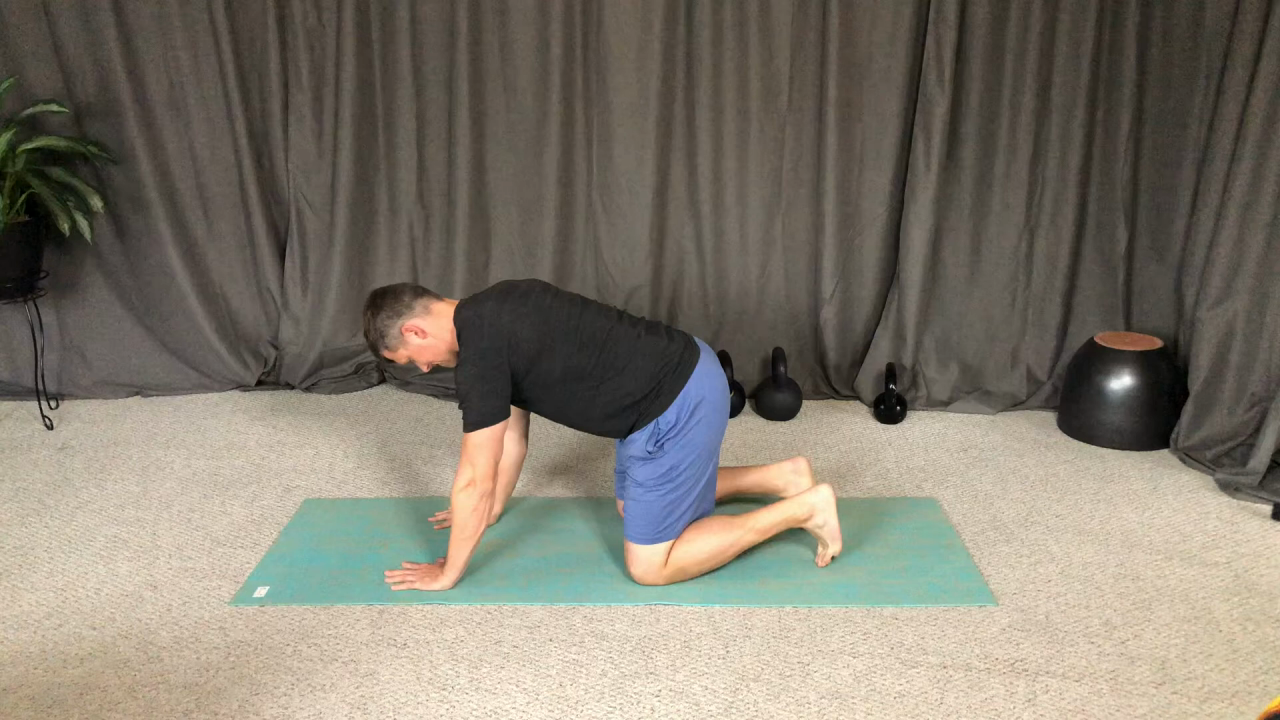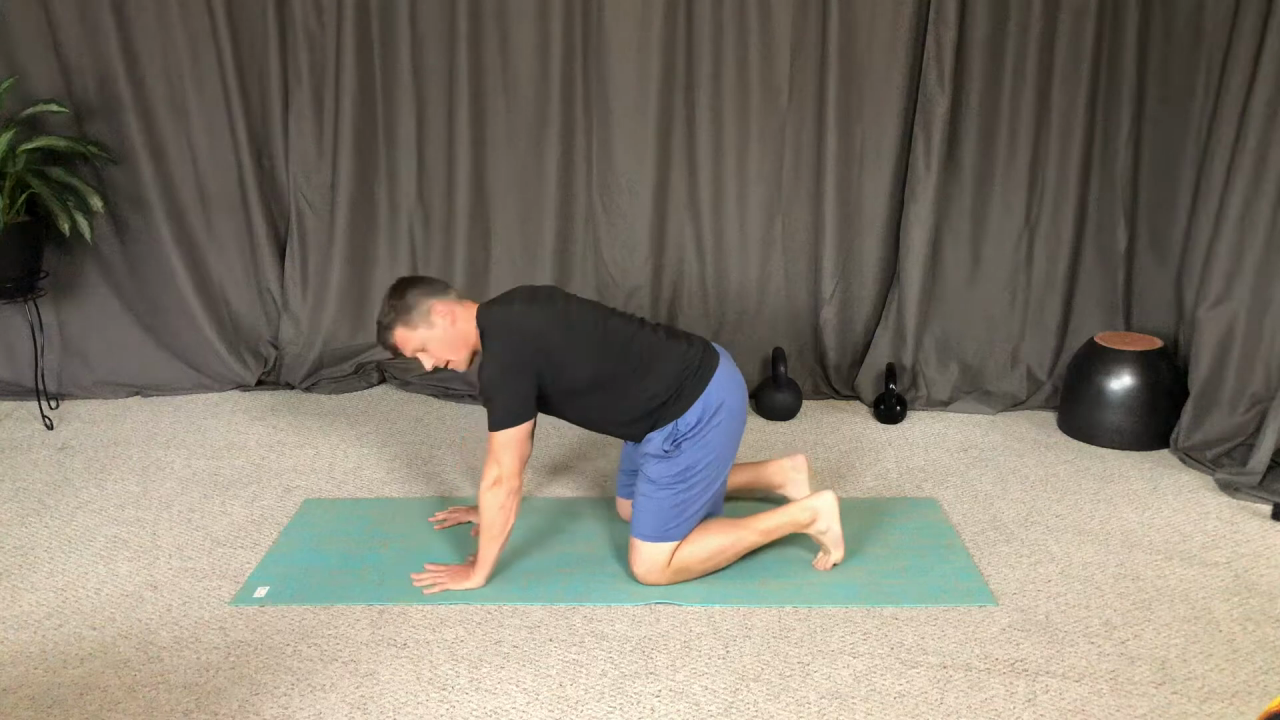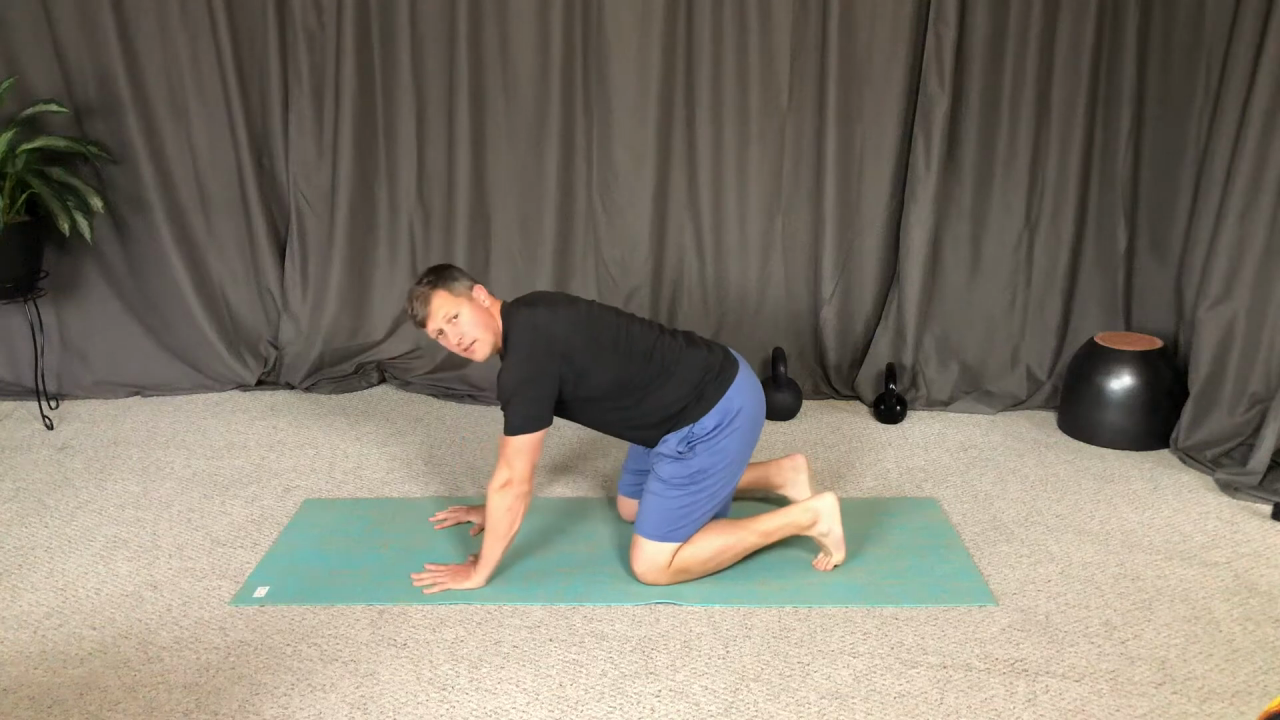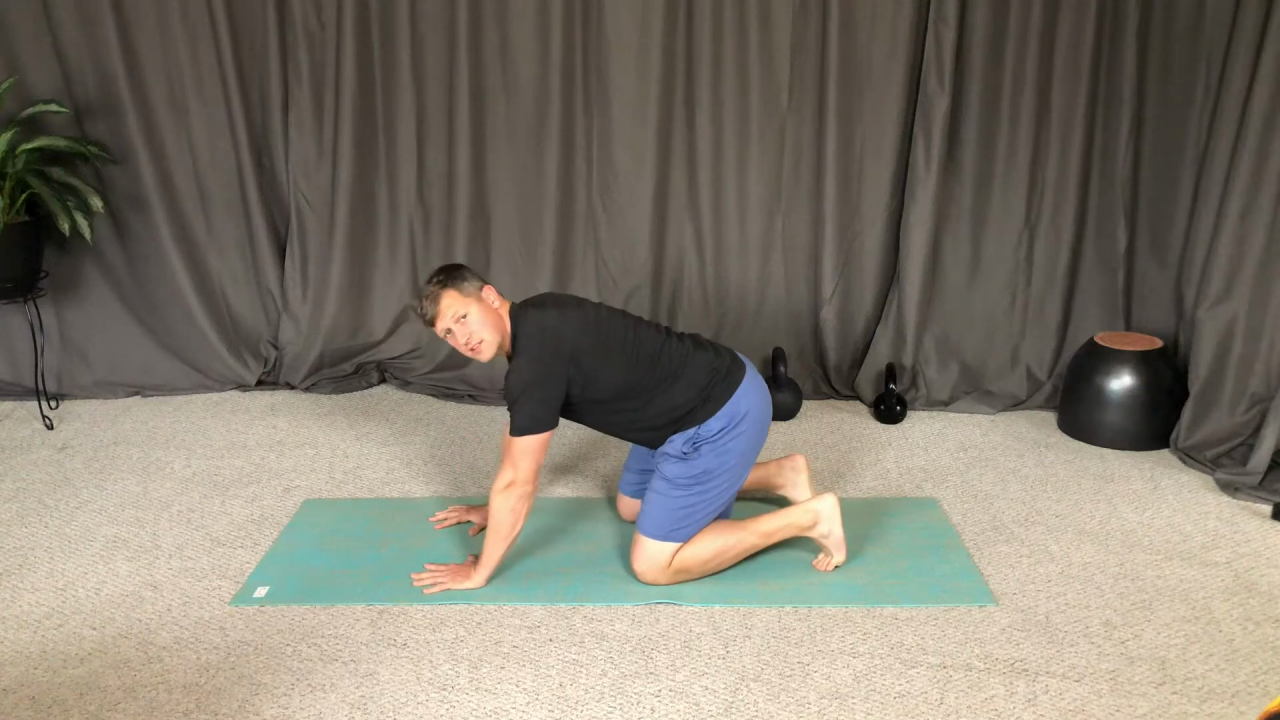
dt=0.5s
person 1, frame 1
left shoulder: (478, 351)
right shoulder: (492, 314)
left elbow: (475, 479)
right elbow: (512, 431)
left wrist: (447, 572)
right wrist: (490, 511)
left hip: (677, 405)
right hip: (685, 375)
left knee: (650, 565)
right knee: (634, 507)
left ankle: (802, 509)
right ankle: (781, 478)
person 1, frame 2
left shoulder: (504, 353)
right shoulder: (508, 319)
left elbow: (504, 478)
right elbow: (519, 433)
left wrist: (478, 572)
right wrist: (492, 511)
left hip: (699, 407)
right hip: (698, 380)
left knee: (652, 564)
right knee: (631, 507)
left ankle: (806, 514)
right ankle: (779, 474)
person 1, frame 3
left shoulder: (527, 354)
right shoulder: (526, 322)
left elbow: (514, 481)
right elbow: (521, 433)
left wrist: (479, 572)
right wrist: (493, 509)
left hip: (716, 412)
right hip: (709, 388)
left knee: (653, 564)
right knee: (631, 507)
left ankle: (808, 516)
right ankle: (780, 474)
person 1, frame 4
left shoulder: (536, 356)
right shoulder: (532, 323)
left elbow: (518, 481)
right elbow: (521, 431)
left wrist: (479, 572)
right wrist: (493, 508)
left hip: (722, 415)
right hip: (714, 391)
left knee: (653, 564)
right knee: (631, 507)
left ankle: (809, 516)
right ankle: (781, 475)
